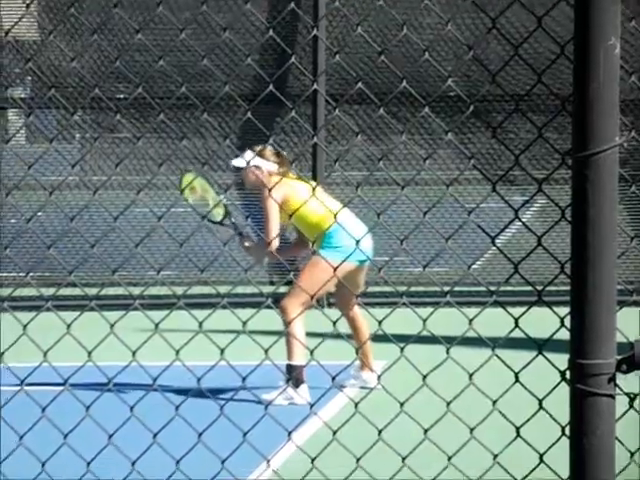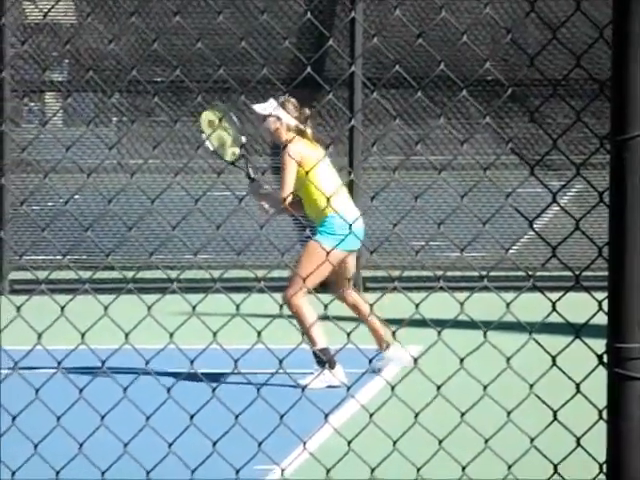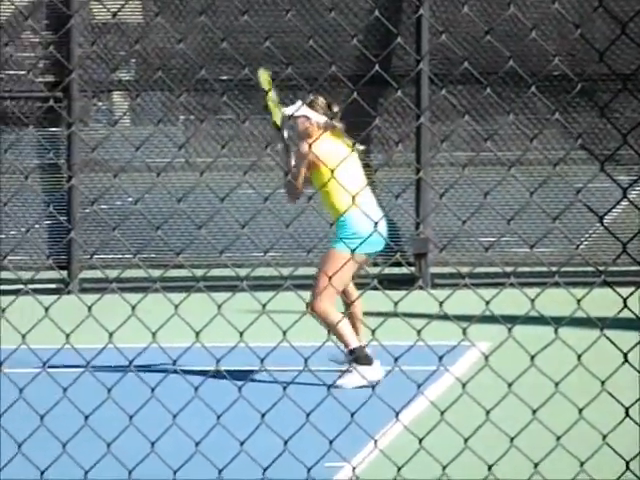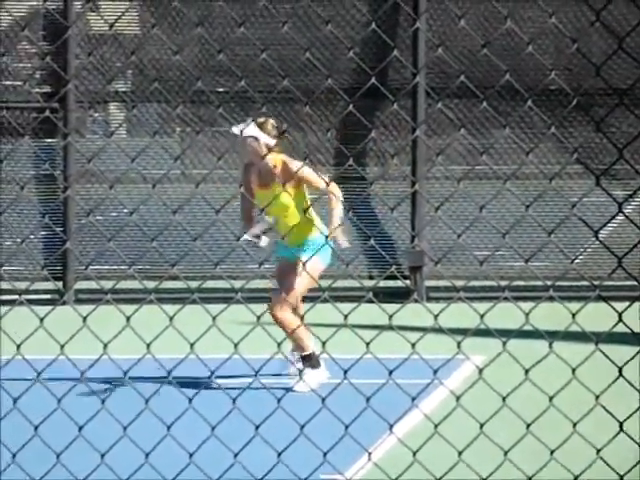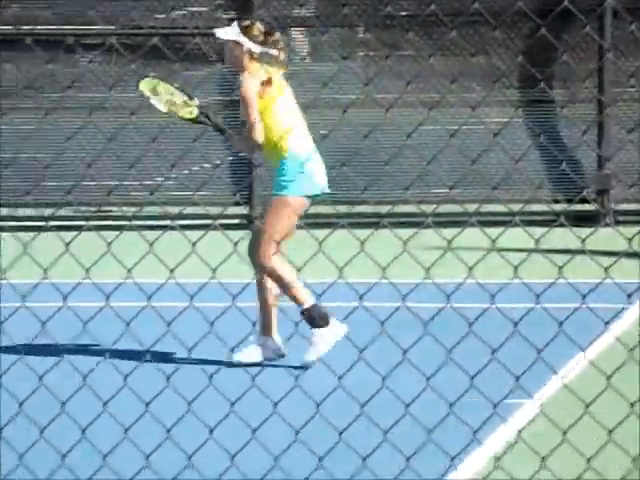
dt=1s
person 1, frame 1
left shoulder: (272, 189)
right shoulder: (293, 184)
left elbow: (270, 245)
right elbow: (305, 241)
left wrist: (251, 247)
right wrist: (260, 250)
left hip: (340, 241)
right hip: (359, 238)
left knee: (290, 306)
right knee: (348, 305)
left ankle: (296, 386)
right ankle: (367, 371)
person 1, frame 2
left shoulder: (291, 148)
right shoulder: (303, 145)
left elbow: (285, 199)
left wrist: (261, 195)
right wrist: (272, 202)
left hip: (335, 225)
right hip: (348, 222)
left knee: (295, 294)
right knee: (345, 292)
left ankle: (330, 367)
right ankle: (392, 348)
person 1, frame 3
left shoulder: (308, 147)
right shoulder: (341, 140)
left elbow: (293, 194)
left wrist: (294, 163)
left hip: (353, 226)
right hip: (374, 224)
left knee: (320, 305)
right knee: (344, 286)
left ankle: (366, 365)
right ankle: (357, 352)
person 1, frame 4
left shoulder: (290, 167)
right shoulder: (249, 170)
left elbow: (333, 191)
right elbow: (247, 208)
left wrist: (336, 227)
right wrist: (252, 226)
left hip: (313, 244)
right hip: (288, 243)
left knee: (280, 310)
right knee: (281, 307)
left ankle: (316, 368)
right ankle: (305, 350)
person 1, frame 5
left shoulder: (249, 79)
right shoulder: (268, 75)
left elbow: (256, 138)
left wrist: (240, 142)
right wrist: (256, 141)
left hip: (296, 170)
right hip: (299, 169)
left knee: (266, 256)
right knee: (259, 251)
left ankle: (322, 322)
right ankle: (269, 342)
